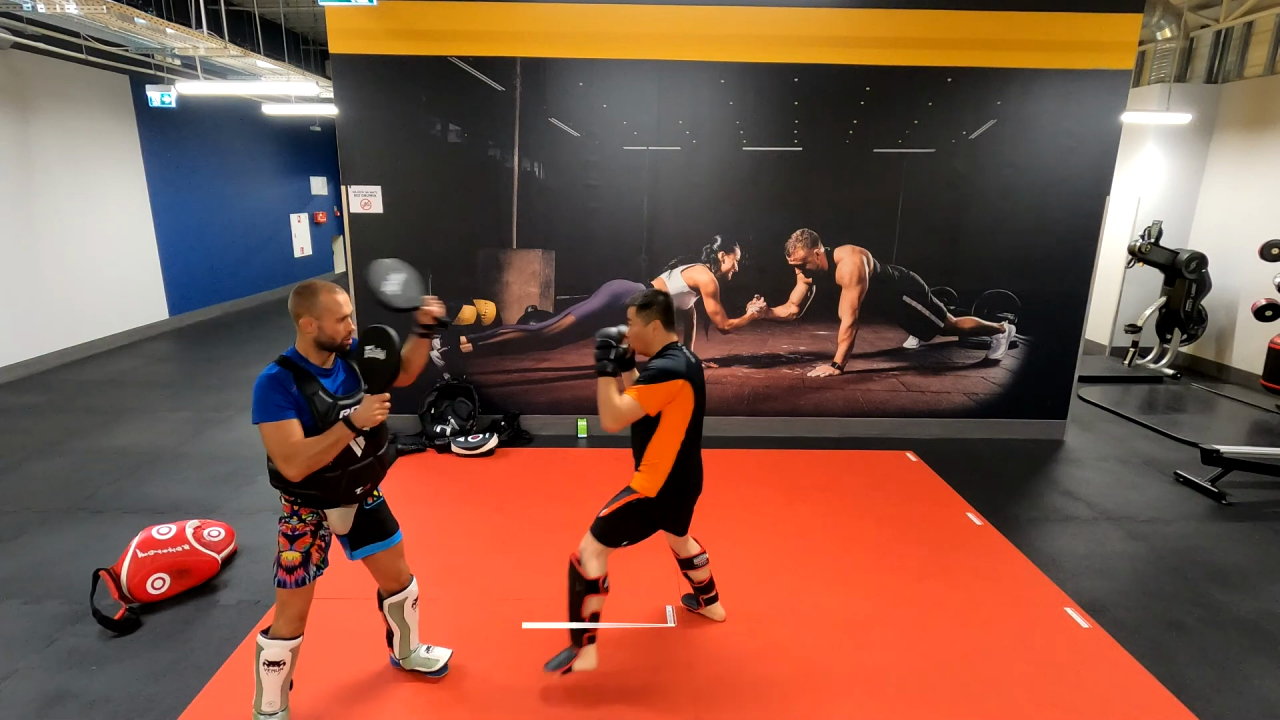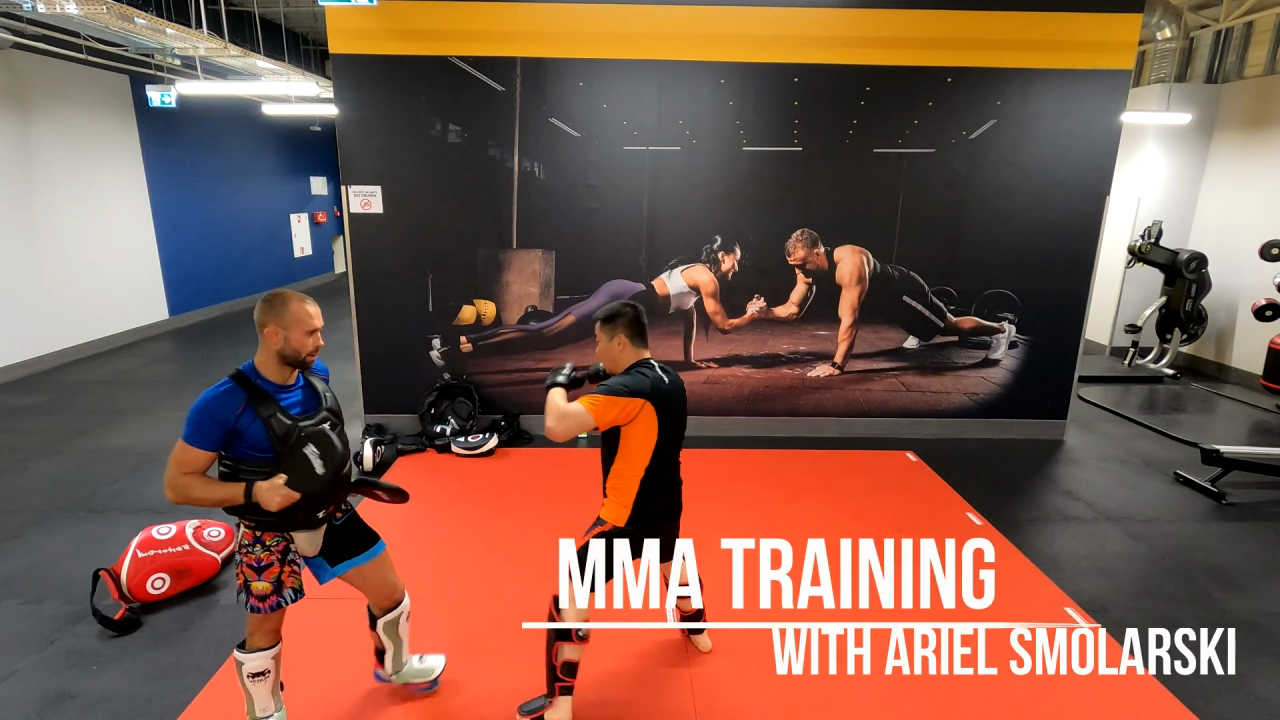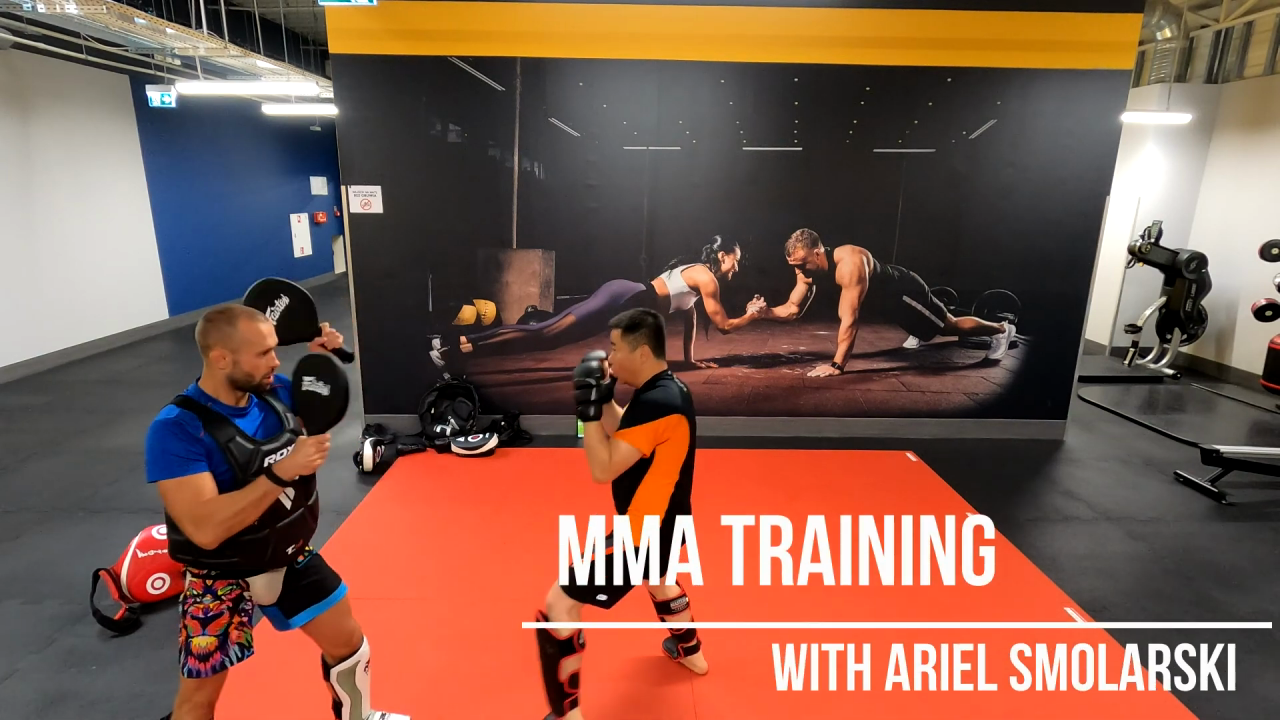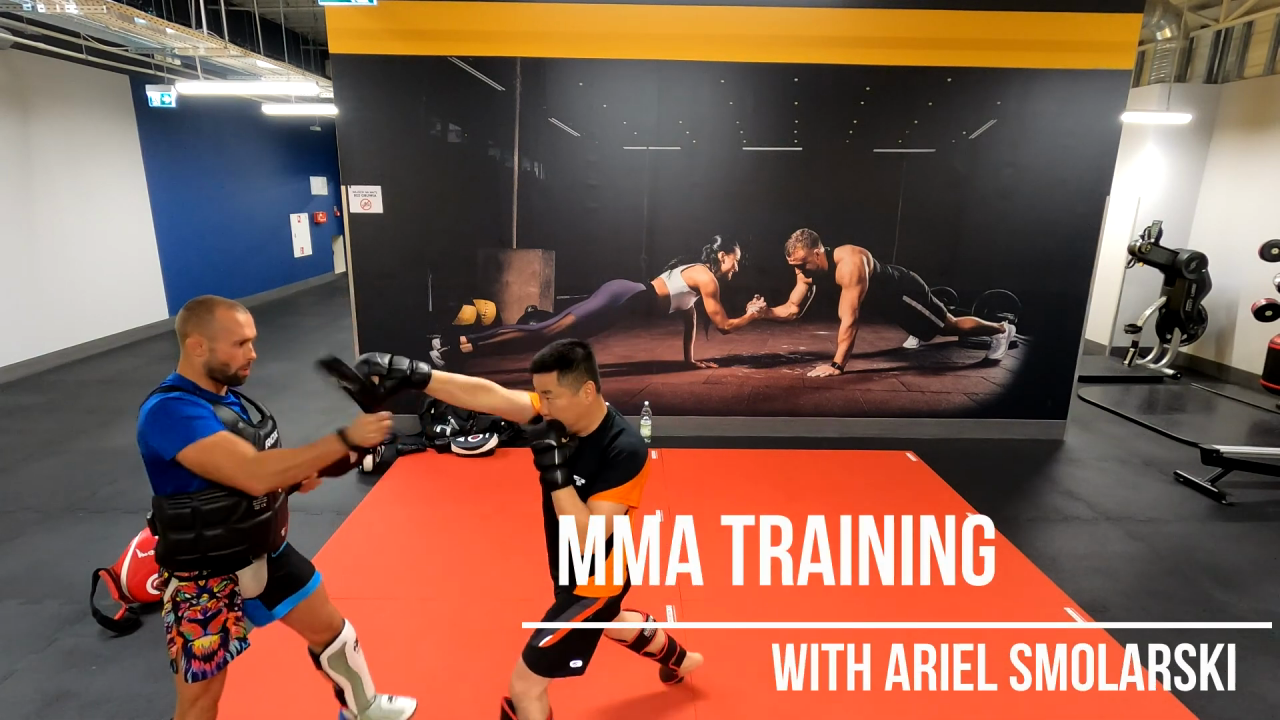
dt=1s
person 1, frame 1
left shoulder: (350, 353)
right shoulder: (275, 383)
left elbow: (405, 373)
right elbow: (295, 466)
left wrist: (425, 329)
right wrist: (355, 422)
left hip: (362, 496)
right hip: (307, 510)
left knee: (397, 579)
right knee: (291, 617)
left ankle: (408, 651)
person 1, frame 2
left shoulder: (315, 375)
right shoulder: (223, 403)
right elbow: (177, 485)
left wrist: (345, 472)
right wrist: (253, 491)
left hip: (330, 515)
right hip: (270, 534)
left knee: (389, 591)
right knee: (264, 633)
left ankle: (395, 665)
person 1, frame 3
left shoulder: (271, 389)
right shoulder: (175, 430)
right elbow: (205, 530)
right wrist: (282, 471)
left hip: (290, 559)
right hip: (222, 580)
left knee: (347, 641)
person 1, frame 4
left shoulder: (227, 393)
right shoulder: (169, 412)
right elbow: (257, 474)
left wrist: (292, 475)
right wrist: (347, 440)
left hip: (265, 554)
right hip: (203, 579)
left knee: (329, 628)
person 2, frame 1
left shoulder: (668, 372)
right shoulder: (680, 360)
left elbow: (614, 416)
right elbow: (641, 390)
left wrist: (608, 367)
right wrist: (622, 367)
left hip: (657, 485)
right hip: (684, 479)
left knee: (590, 551)
right knee: (678, 536)
left ankle: (582, 650)
right ankle: (709, 602)
person 2, frame 2
left shoulder: (627, 387)
right shoulder: (669, 379)
left elbow: (556, 428)
left wrist: (558, 384)
left hip: (626, 516)
right hip: (666, 507)
left knee: (571, 597)
right knee: (670, 562)
right ankle: (697, 631)
person 2, frame 3
left shoulder: (659, 404)
right shoulder: (661, 389)
left elbow: (604, 468)
right elbow: (618, 434)
left wrist: (590, 406)
right wrist: (603, 390)
left hip: (644, 529)
right hip: (666, 521)
left knee: (560, 607)
right knee: (657, 577)
right ankle: (690, 650)
person 2, frame 4
left shoulder: (626, 451)
right shoulder: (558, 417)
left elbow: (588, 537)
right elbow: (488, 394)
left wrist: (555, 472)
right wrist: (415, 373)
left hip: (596, 581)
right hip: (577, 572)
left knee: (526, 684)
right knee: (610, 619)
right ankle: (677, 660)
person 3, frame 1
left shoulder: (694, 271)
right shoulder: (707, 278)
left elbow: (689, 318)
right elbow: (724, 325)
right wrist: (751, 315)
left hip: (616, 305)
right hip: (614, 305)
left knee: (544, 333)
right knee: (545, 336)
left ankle: (464, 344)
right ankle: (465, 347)
person 3, frame 2
left shoulder: (695, 272)
right shoulder: (707, 278)
left elbow: (690, 315)
right elbow: (724, 325)
left wrist: (691, 358)
right wrist: (752, 314)
left hip: (621, 297)
right hip: (622, 300)
left knee: (545, 334)
right knee: (545, 336)
left ankle: (460, 342)
right ankle: (457, 348)
person 3, frame 3
left shoulder: (695, 272)
right shoulder: (707, 278)
left elbow: (689, 316)
right elbow: (723, 325)
left wrist: (690, 358)
right wrist: (751, 315)
left hip: (621, 296)
right hip: (622, 300)
left knee: (544, 332)
right knee: (545, 336)
left ankle: (458, 343)
right ankle: (459, 347)
person 3, frame 4
left shoulder: (694, 273)
right shoulder: (707, 278)
left elbow: (690, 317)
right elbow: (723, 325)
left wrist: (690, 358)
right wrist: (751, 315)
left hip: (622, 295)
right hip: (623, 299)
left knee: (546, 333)
right knee: (546, 336)
left ankle: (458, 343)
right ankle: (458, 347)
person 4, frame 1
left shoulder: (849, 264)
right shoulder: (809, 266)
left elbow: (849, 319)
right elbow: (793, 309)
left wrist: (837, 365)
right wrist: (765, 312)
left hip: (903, 289)
right hip: (885, 293)
left knee: (948, 327)
left ankle: (1001, 330)
right ankle: (918, 336)
person 4, frame 2
left shoulder: (849, 264)
right shoulder: (808, 268)
left elbow: (849, 319)
right elbow: (793, 309)
left wrist: (837, 365)
right wrist: (764, 312)
left hip: (903, 290)
right hip: (886, 293)
left knee: (949, 326)
left ankle: (1001, 330)
right ankle: (919, 333)
person 4, frame 3
left shoulder: (849, 264)
right shoulder: (808, 269)
left elbow: (849, 319)
right elbow: (793, 309)
left wrist: (837, 365)
right wrist: (764, 312)
left hip: (904, 290)
right hip: (887, 294)
left knee: (949, 326)
left ankle: (1001, 330)
right ankle: (920, 334)
person 4, frame 4
left shoulder: (849, 264)
right shoulder: (808, 268)
left elbow: (849, 319)
right elbow: (793, 309)
left wrist: (837, 365)
right wrist: (765, 313)
left hip: (904, 290)
right hip: (885, 294)
left knee: (949, 326)
left ankle: (1001, 330)
right ankle: (919, 334)
